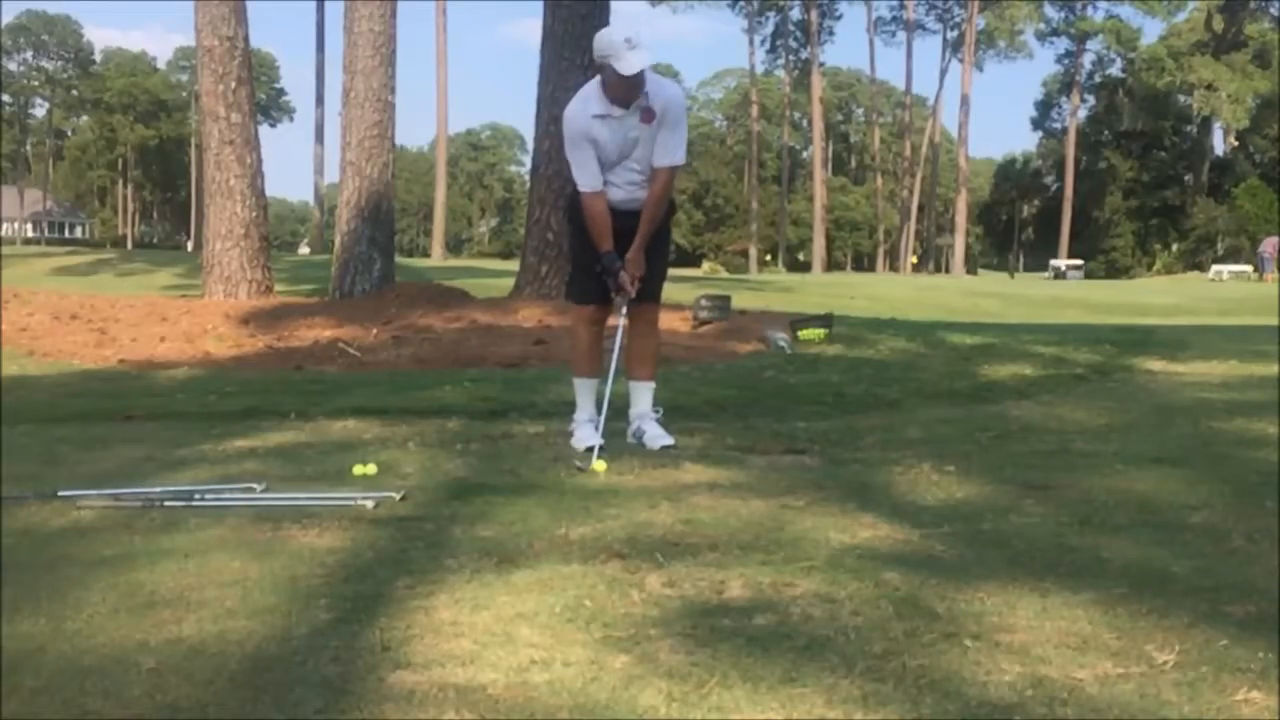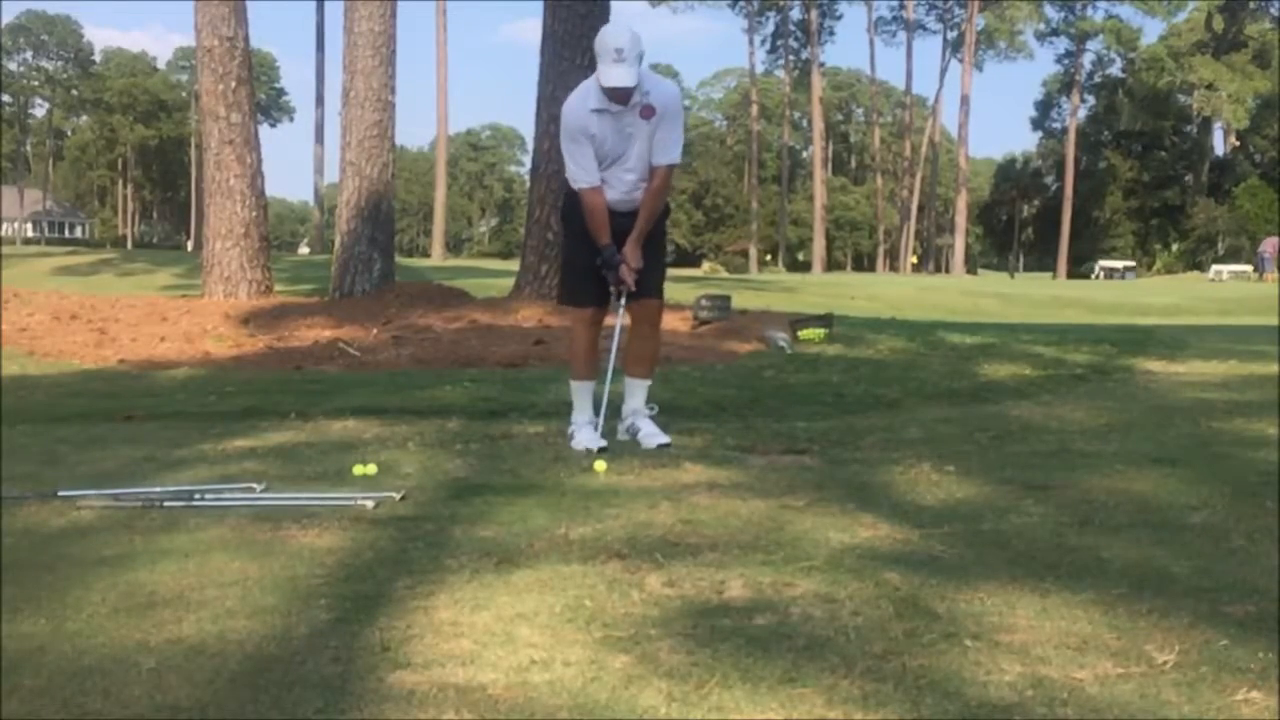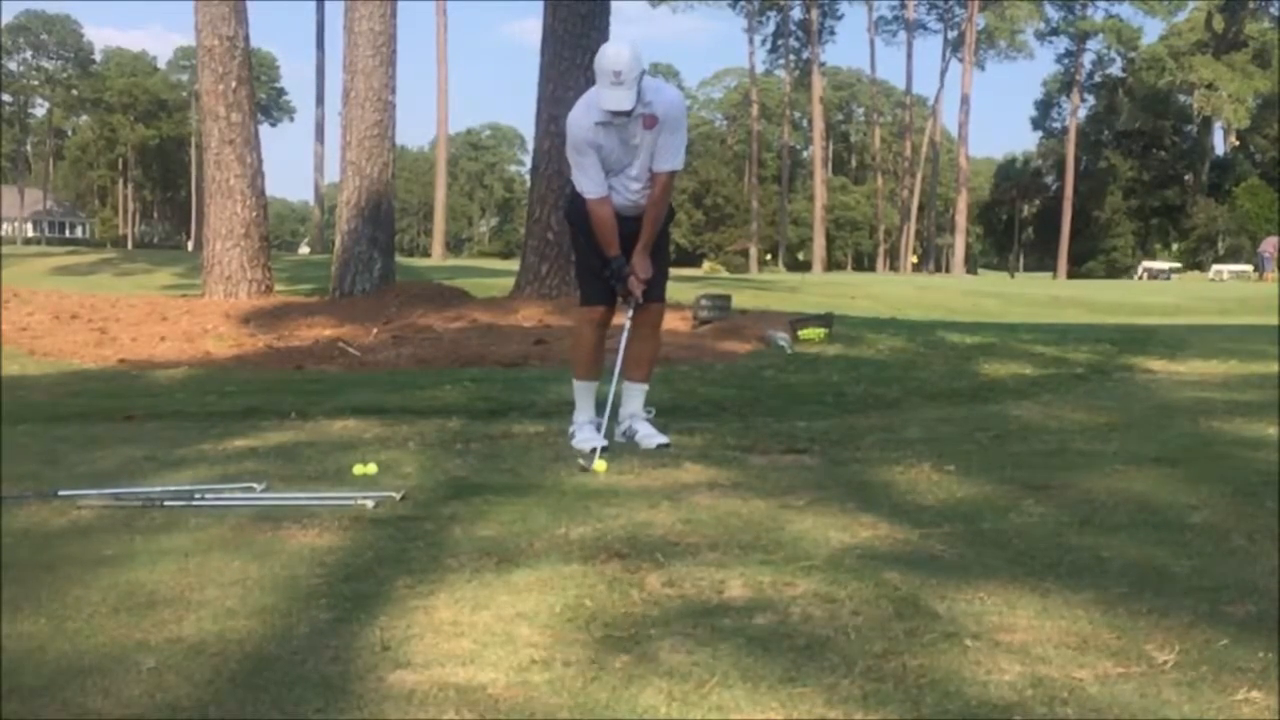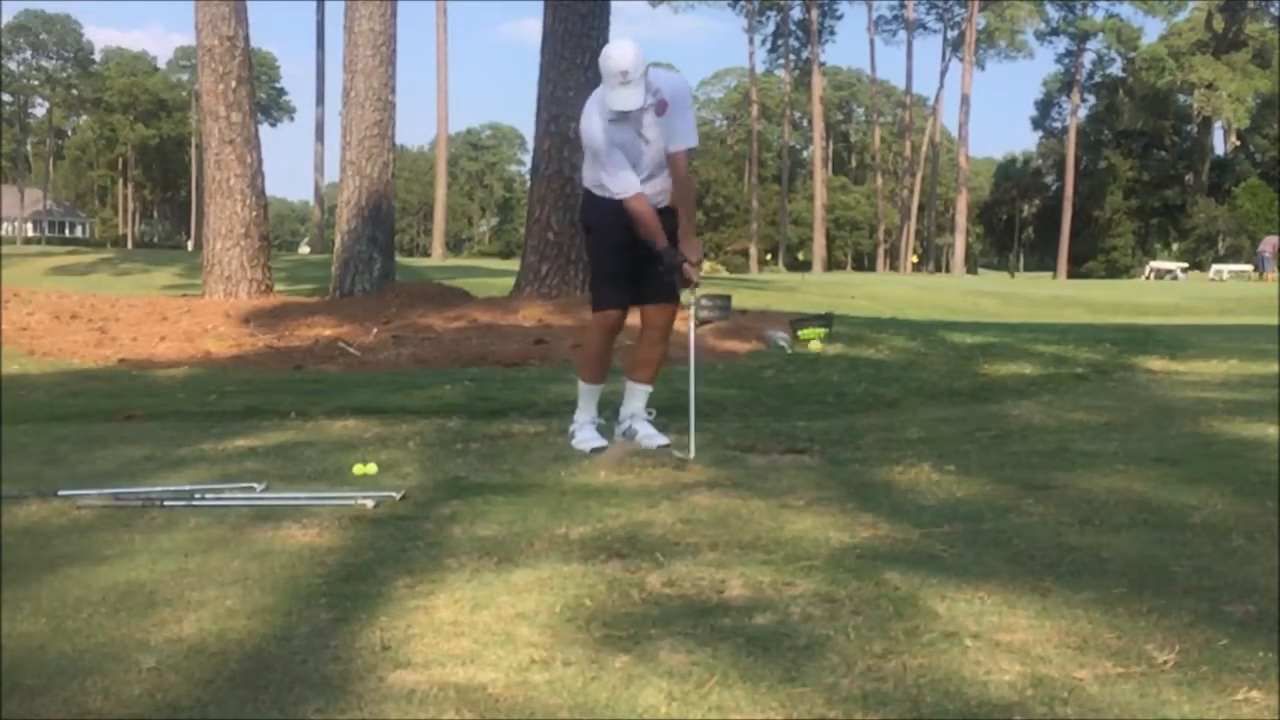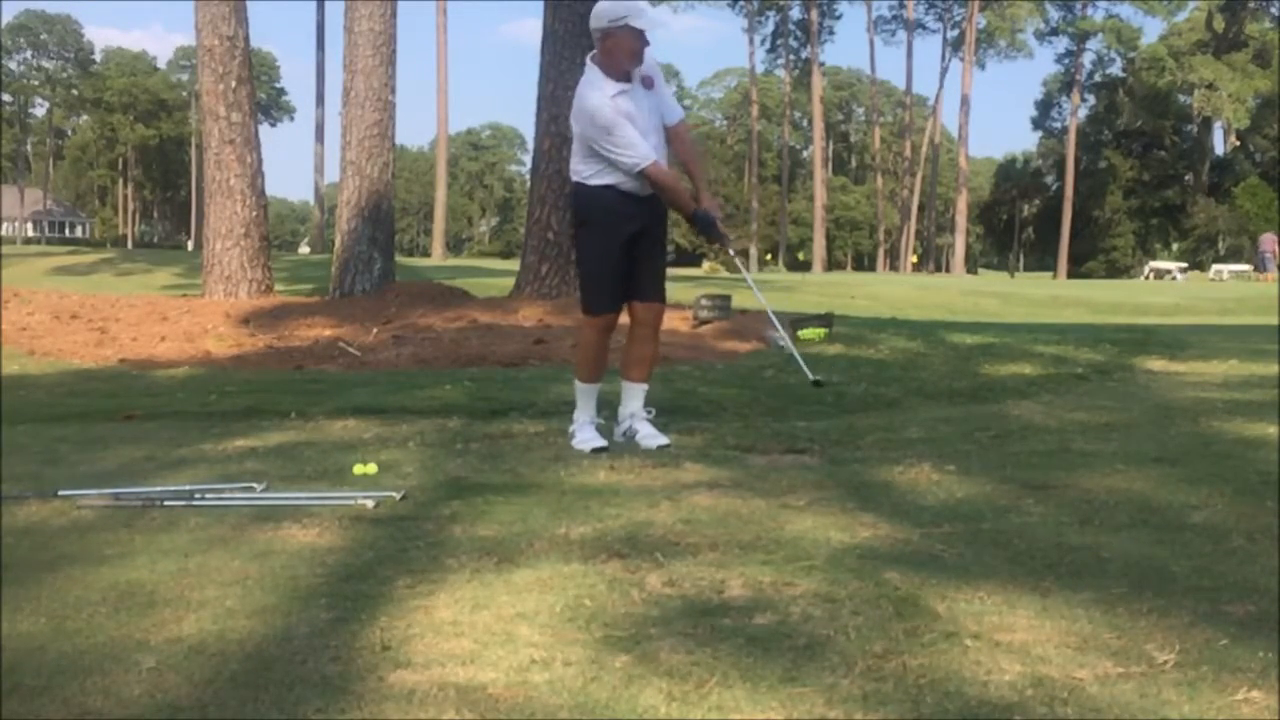
dt=1s
person 1, frame 1
left shoulder: (669, 97)
right shoulder: (579, 113)
left elbow: (663, 177)
right elbow: (592, 193)
left wrist: (638, 250)
right wrist: (610, 261)
left hip: (649, 214)
right hip: (596, 215)
left knee: (645, 314)
right knee: (589, 314)
left ankle: (642, 416)
right ankle: (584, 418)
person 1, frame 2
left shoulder: (666, 96)
right shoulder: (577, 108)
left elbow: (662, 174)
right elbow: (589, 188)
left wrist: (635, 243)
right wrist: (609, 255)
left hip: (645, 213)
right hip: (590, 216)
left knee: (648, 312)
right knee: (587, 315)
left ankle: (635, 414)
right ankle: (582, 420)
person 1, frame 3
left shoulder: (669, 103)
right shoulder: (581, 121)
left elbow: (662, 182)
right elbow: (597, 200)
left wrist: (643, 253)
right wrist: (619, 266)
left hip: (650, 214)
right hip: (595, 216)
left knee: (651, 312)
right knee: (595, 313)
left ankle: (632, 416)
right ankle: (584, 419)
person 1, frame 4
left shoulder: (673, 88)
right shoulder: (596, 122)
left elbow: (681, 166)
right elbow: (632, 199)
left wrist: (688, 238)
right wrist: (669, 257)
left hip: (664, 209)
right hip: (613, 213)
left knee: (661, 315)
right knee: (609, 315)
left ankle: (633, 415)
right ankle: (584, 418)
person 1, frame 5
left shoulder: (647, 70)
right shoulder: (595, 101)
left elbow: (678, 134)
right elbow: (652, 171)
left wrist: (705, 195)
right wrist: (696, 217)
left hip: (647, 205)
right hip: (603, 208)
left knee: (649, 314)
right knee: (601, 317)
left ankle: (632, 416)
right ankle: (583, 420)
